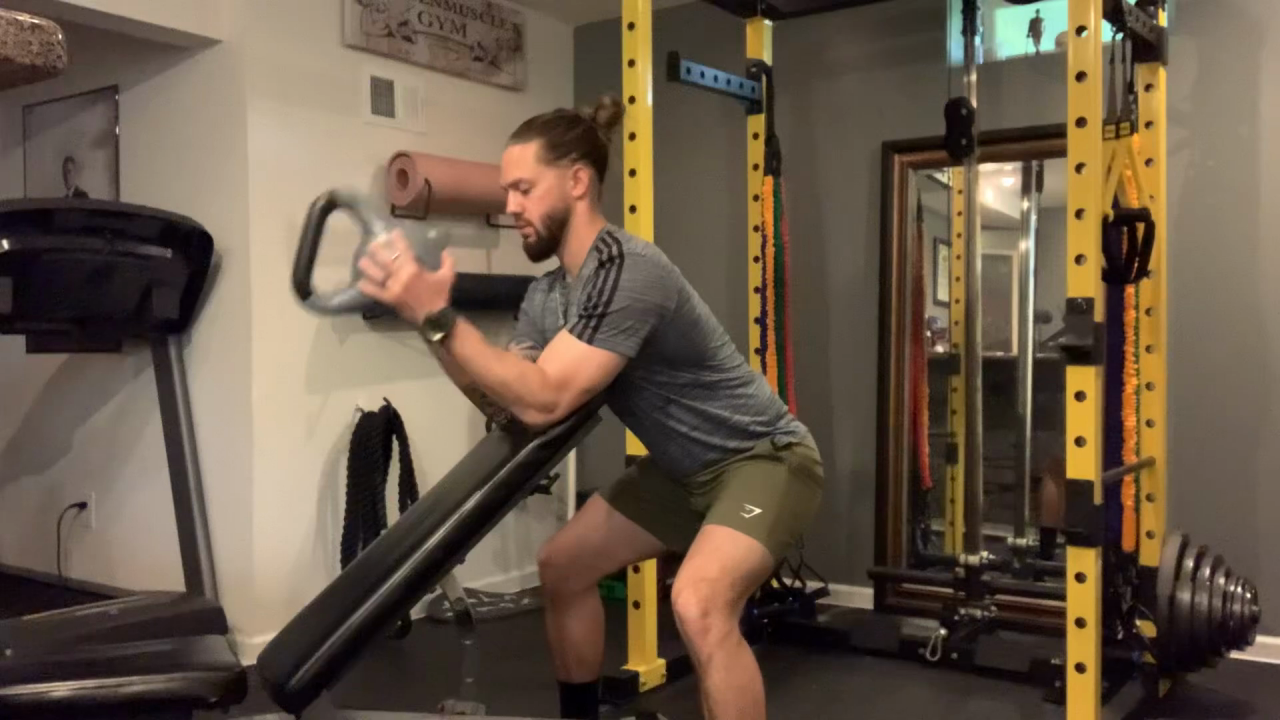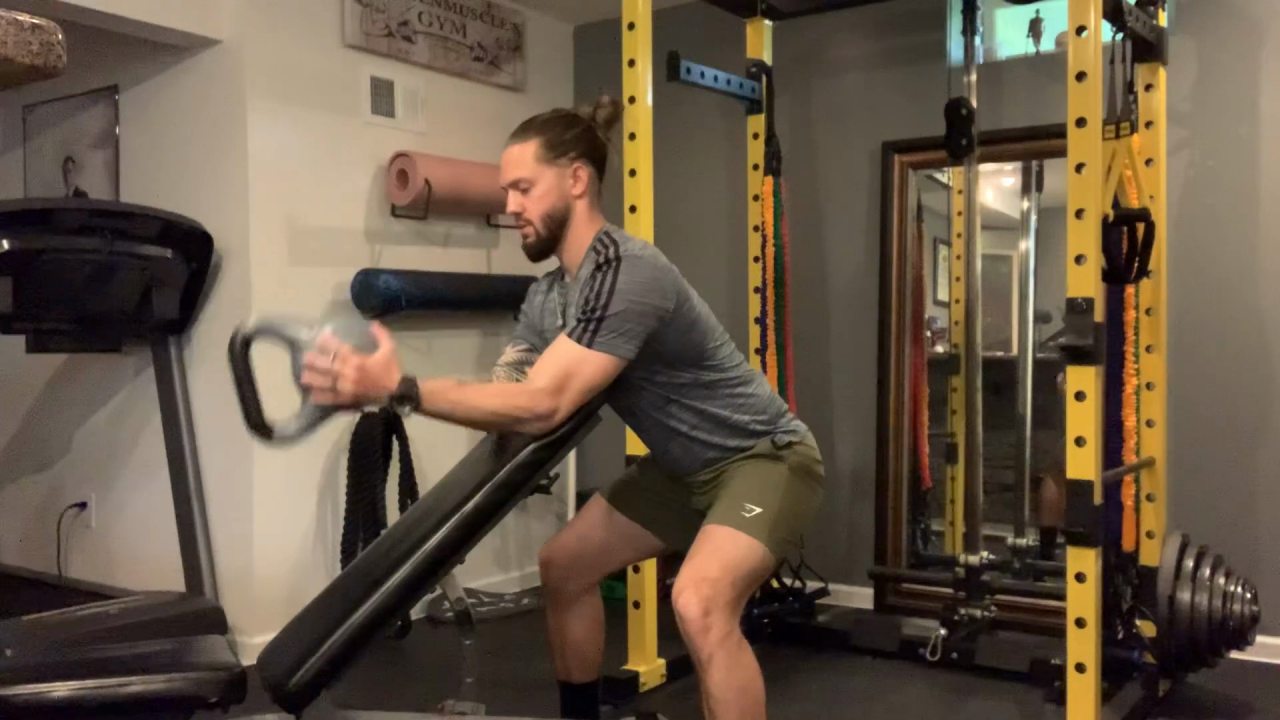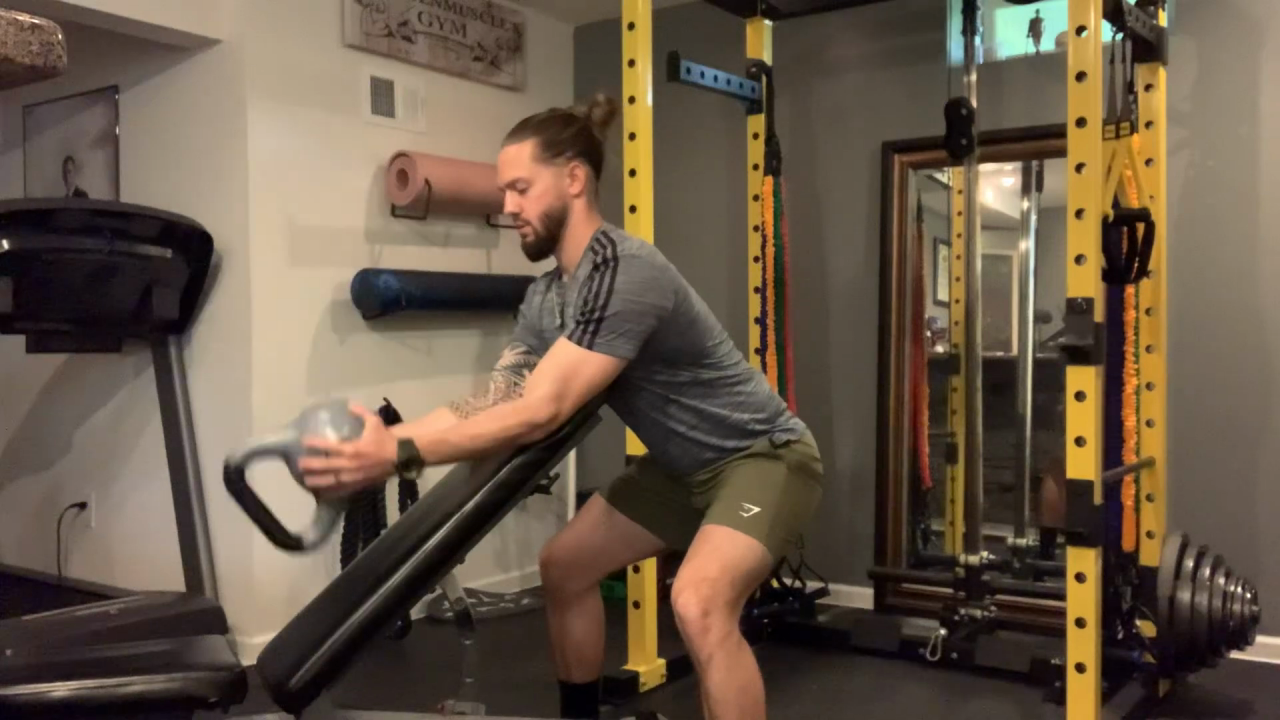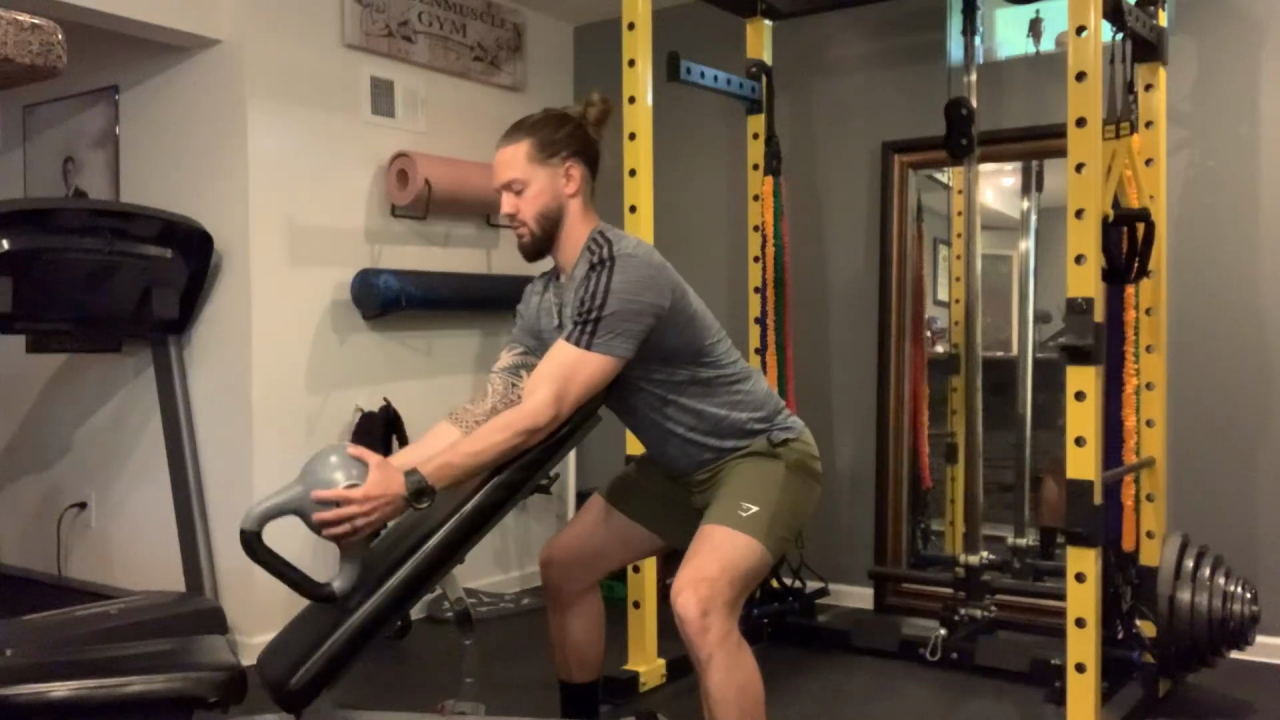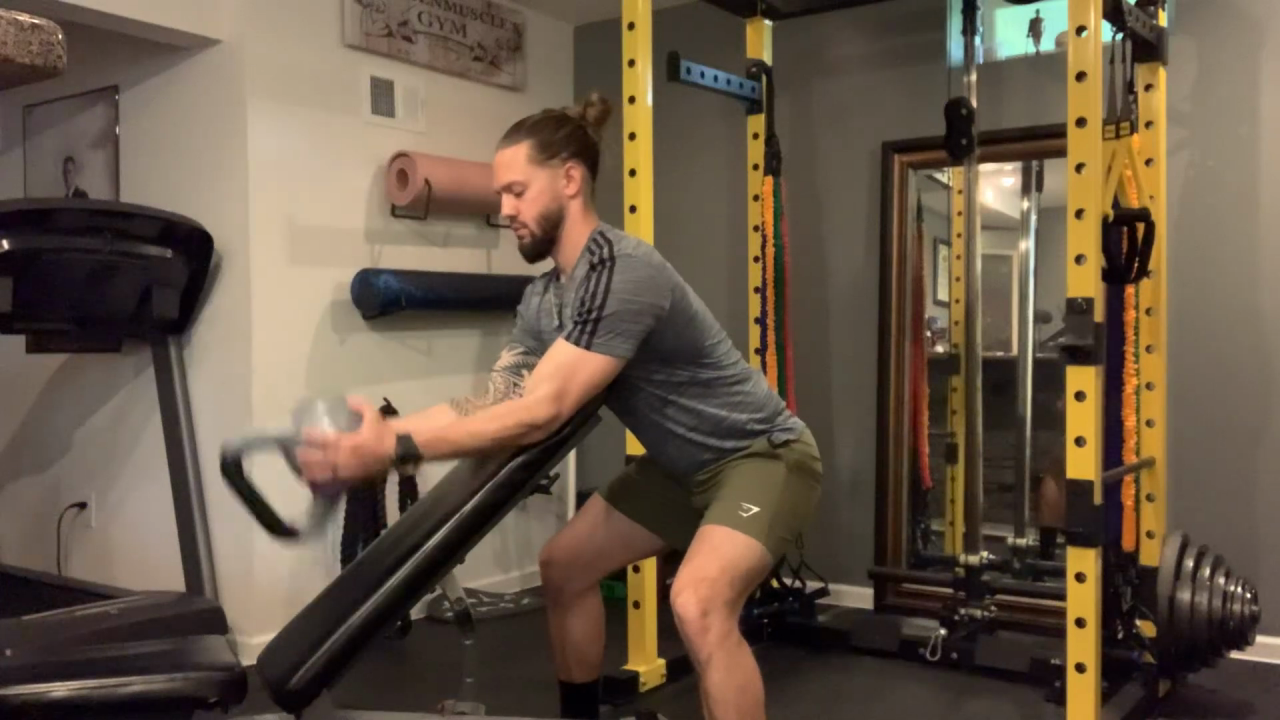
dt=0.3s
person 1, frame 1
left shoulder: (629, 272)
right shoulder: (547, 296)
left elbow: (544, 401)
right elbow: (510, 399)
left wrist: (436, 319)
right wrist: (428, 316)
left hip: (763, 458)
right hip: (682, 466)
left knee: (697, 604)
right knee: (563, 566)
person 1, frame 2
left shoulder: (627, 272)
right shoulder: (547, 297)
left elbow: (539, 406)
right elbow: (505, 395)
left wrist: (398, 386)
right wrist: (384, 384)
left hip: (763, 456)
right hip: (683, 465)
left knee: (699, 604)
right knee: (563, 566)
person 1, frame 3
left shoulder: (625, 273)
right shoulder: (545, 298)
left elbow: (538, 413)
right elbow: (495, 402)
left wrist: (399, 454)
right wrist: (385, 437)
left hip: (763, 455)
right hip: (683, 463)
left knee: (698, 603)
right knee: (564, 567)
person 1, frame 4
left shoulder: (623, 272)
right shoulder: (541, 299)
left elbow: (539, 416)
right elbow: (494, 407)
left wrist: (409, 485)
right wrist: (390, 465)
left hip: (761, 454)
right hip: (681, 462)
left knee: (697, 603)
right knee: (563, 567)
person 1, frame 5
left shoulder: (622, 273)
right shoulder: (543, 299)
left elbow: (539, 413)
right elbow: (499, 398)
left wrist: (395, 444)
right wrist: (381, 431)
left hip: (763, 455)
right hip: (682, 463)
left knee: (697, 603)
right knee: (563, 566)
